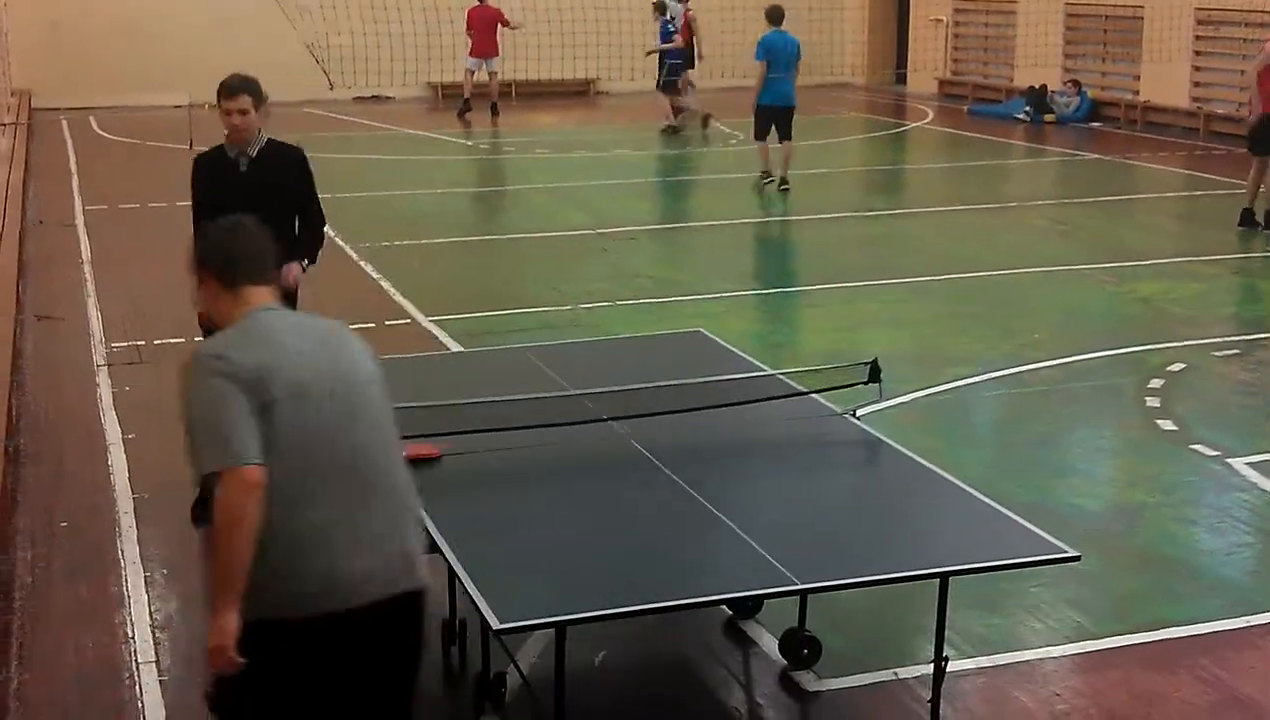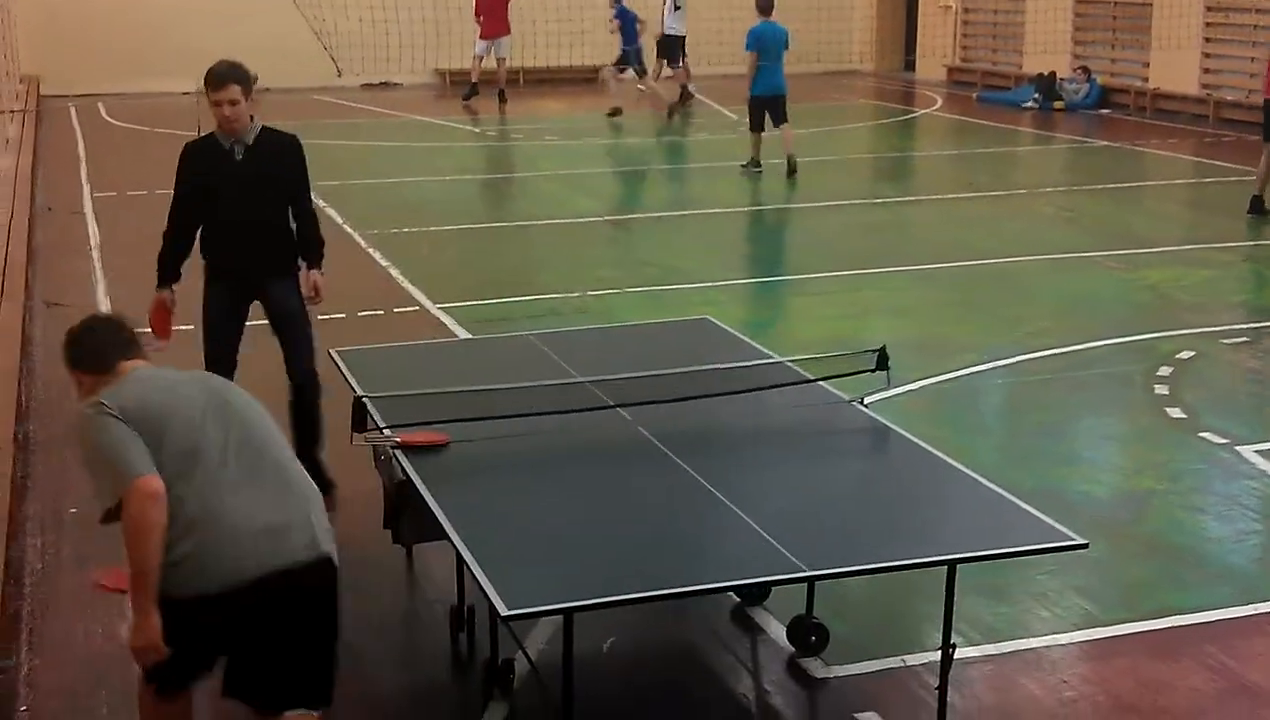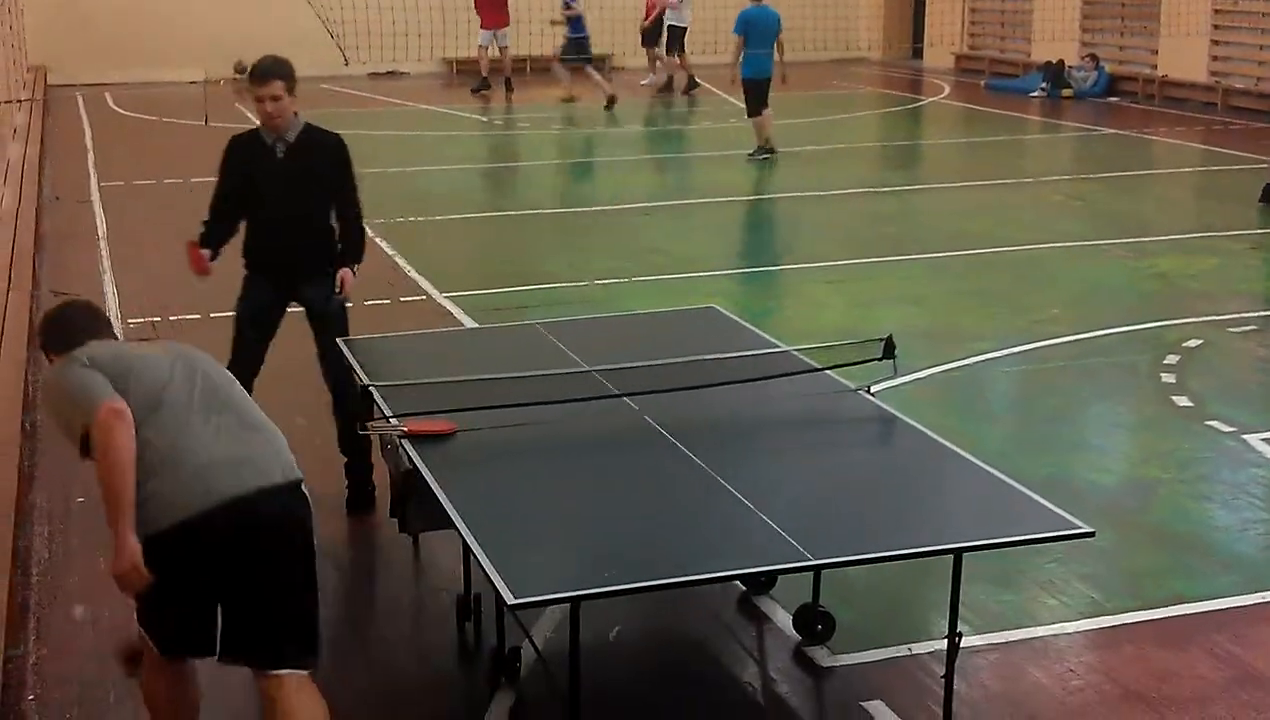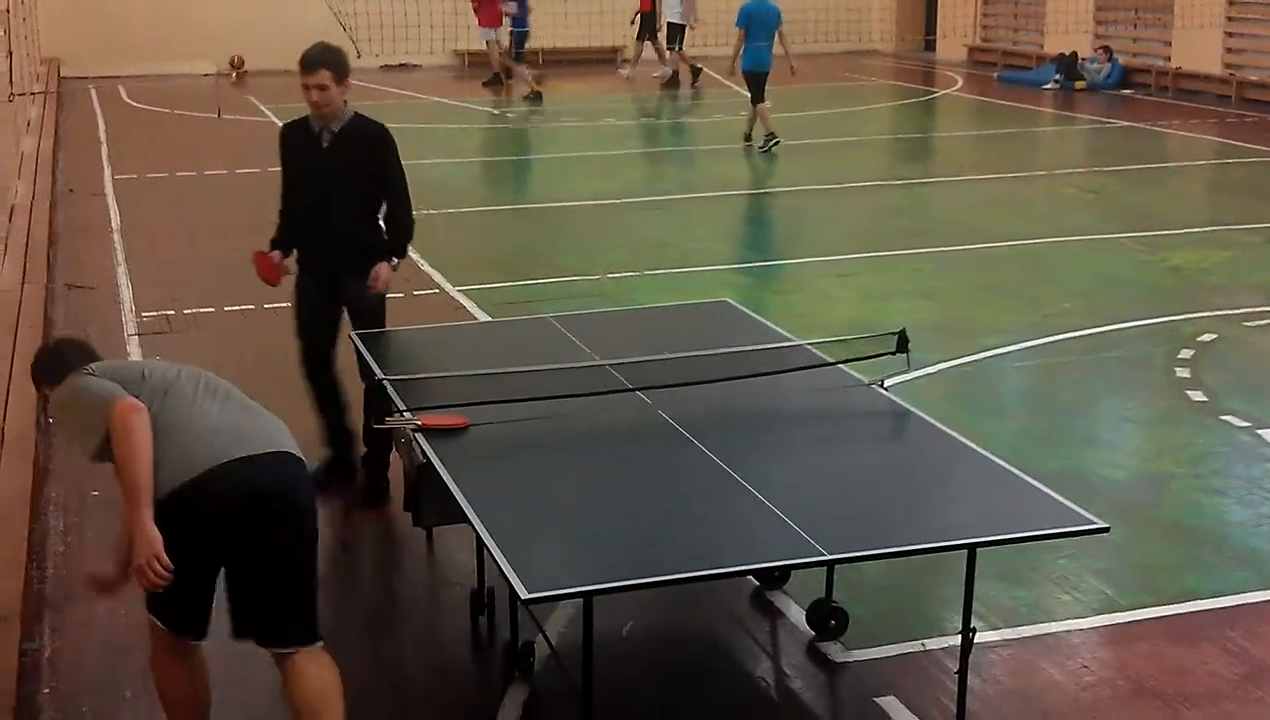
dt=0.3s
person 1, frame 1
left shoulder: (215, 362)
right shoulder: (345, 338)
left elbow: (245, 482)
left wrist: (224, 609)
left hip: (293, 598)
right hip: (397, 581)
person 1, frame 2
left shoulder: (100, 413)
right shoulder: (217, 385)
left elbow: (147, 494)
left wrist: (144, 609)
left hip: (207, 571)
right hip: (305, 552)
left knee: (164, 683)
person 1, frame 3
left shoulder: (66, 374)
right shoulder: (183, 356)
left elbow: (112, 415)
left wrist: (123, 536)
left hip: (184, 509)
right hip: (278, 490)
left knee: (165, 652)
right knee: (286, 671)
person 1, frame 4
left shoulder: (73, 391)
right shoulder: (154, 374)
left elbow: (129, 413)
left wrist: (143, 527)
right wrist: (122, 569)
left hip: (197, 483)
right hip: (281, 467)
left knee: (172, 636)
right knee: (300, 649)
person 2, frame 1
left shoulder: (290, 159)
right shoulder: (207, 165)
left elbow: (312, 218)
right elbow: (202, 223)
left wrist: (301, 260)
left hip: (277, 279)
person 2, frame 2
left shoulder: (284, 146)
right shoulder: (195, 154)
left elbow: (304, 210)
right elbow: (180, 221)
left wrist: (313, 262)
right wrist: (166, 279)
left hip: (279, 272)
right hip: (222, 278)
left knee: (302, 371)
right knee: (218, 375)
left ankle: (310, 458)
person 2, frame 3
left shoulder: (327, 147)
right shoulder: (240, 150)
left elbow: (349, 213)
right elbow: (226, 211)
left wrist: (349, 262)
right wrist: (208, 246)
left hip: (319, 276)
right hip: (262, 277)
left knee: (341, 379)
right knee: (240, 373)
left ankle: (360, 474)
person 2, frame 4
left shoulder: (373, 138)
right shoulder: (292, 137)
left elbow: (399, 207)
right elbow: (291, 204)
left wrist: (389, 258)
right wrist: (281, 246)
left hip: (362, 271)
right hip: (312, 270)
left knee: (374, 371)
right knee: (316, 365)
left ankle: (376, 467)
right ankle: (341, 454)
